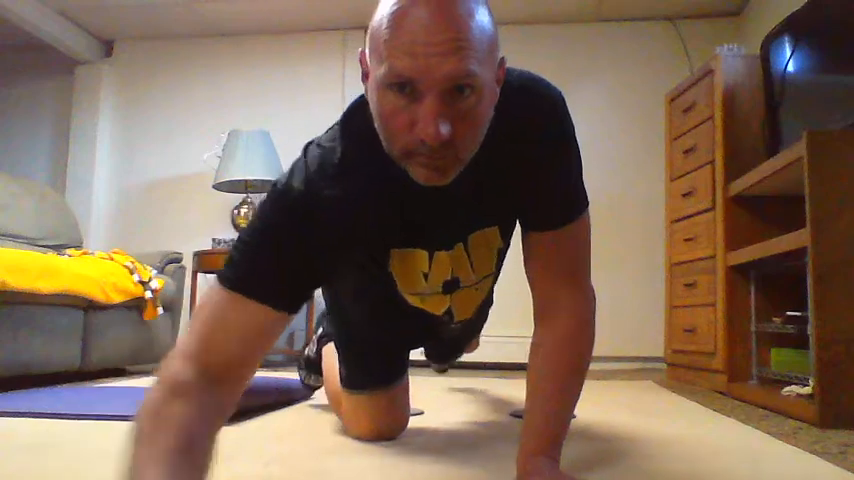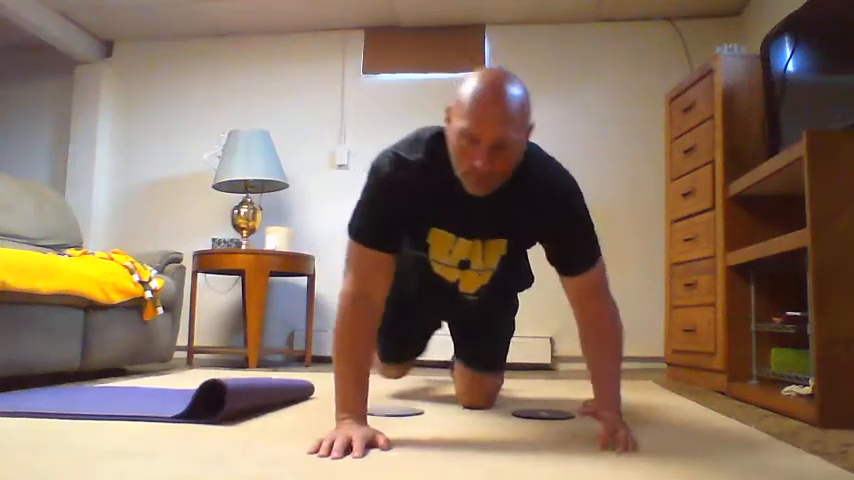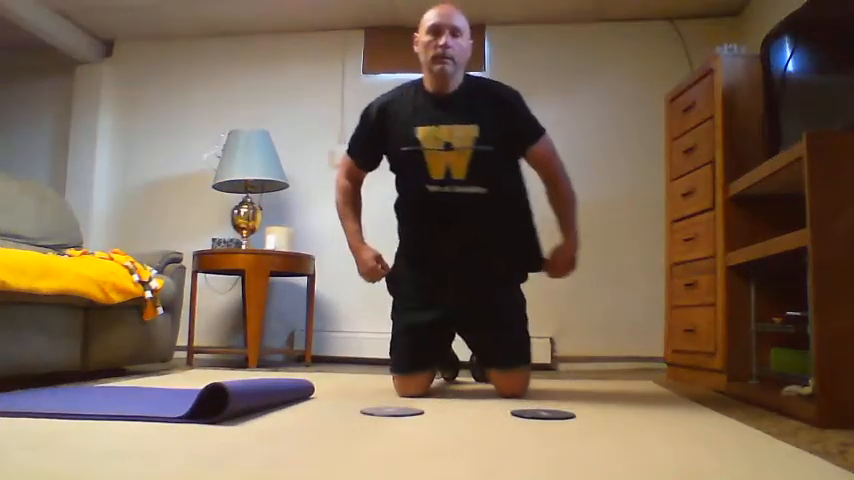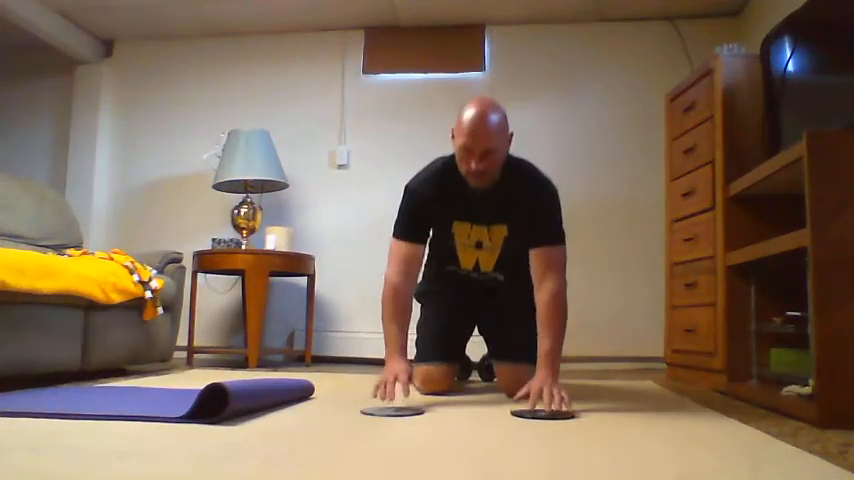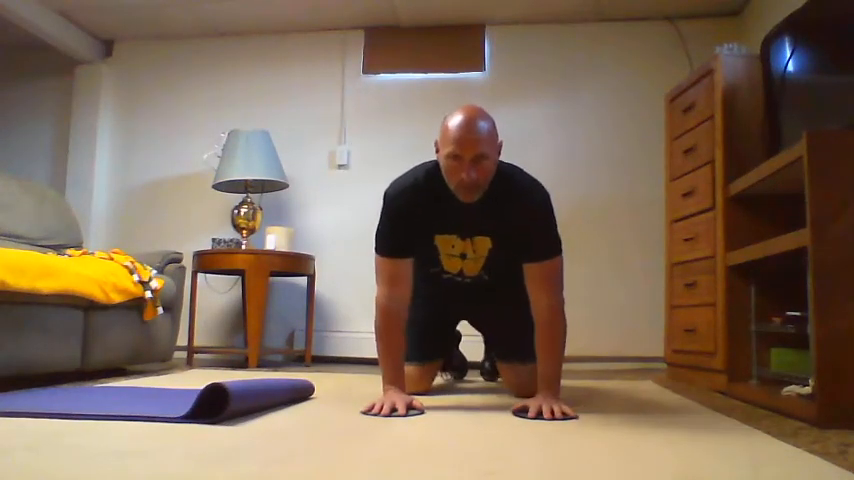
dt=1s
person 1, frame 1
left shoulder: (539, 119)
right shoulder: (319, 186)
left elbow: (563, 300)
right elbow: (200, 372)
left hip: (467, 289)
right hip: (371, 301)
left knee: (451, 347)
right ankle: (329, 350)
person 1, frame 2
left shoulder: (552, 189)
right shoulder: (398, 170)
left elbow: (593, 302)
right elbow: (361, 294)
left wrist: (609, 406)
right wrist: (350, 417)
left hip: (491, 290)
right hip: (415, 277)
left knee: (477, 397)
right knee: (391, 368)
left ankle: (468, 359)
person 1, frame 3
left shoulder: (501, 102)
right shoulder: (385, 111)
left elbow: (552, 170)
right elbow: (348, 178)
left wrist: (569, 241)
right wrist: (357, 245)
left hip: (493, 270)
right hip: (418, 272)
left knee: (513, 388)
right knee: (411, 388)
left ankle: (479, 357)
right ankle: (440, 352)
person 1, frame 4
left shoulder: (536, 190)
right shoulder: (426, 186)
left elbow: (550, 282)
right elbow: (399, 276)
left wrist: (547, 371)
right wrist: (395, 357)
left hip: (509, 291)
right hip: (446, 288)
left knee: (519, 385)
right knee: (431, 382)
left ankle: (494, 359)
right ankle: (458, 362)
person 1, frame 5
left shoulder: (528, 197)
right shoulder: (404, 195)
left elbow: (547, 298)
right elbow: (391, 296)
left wrist: (547, 391)
right wrist: (393, 387)
left hip: (500, 285)
right hip: (432, 285)
left knee: (526, 385)
right knee: (413, 382)
left ankle: (497, 356)
right ankle: (446, 352)
